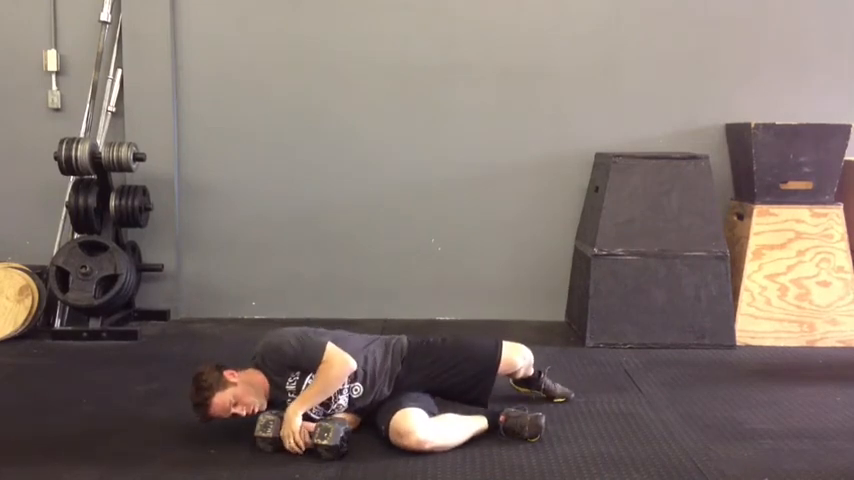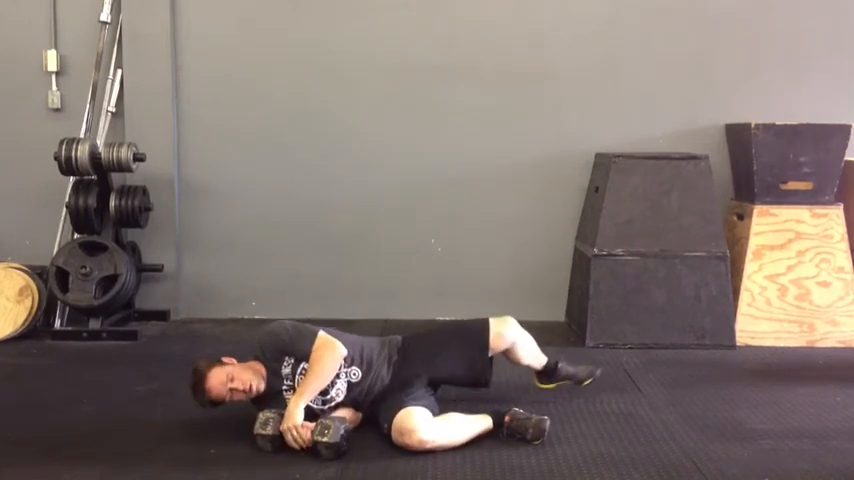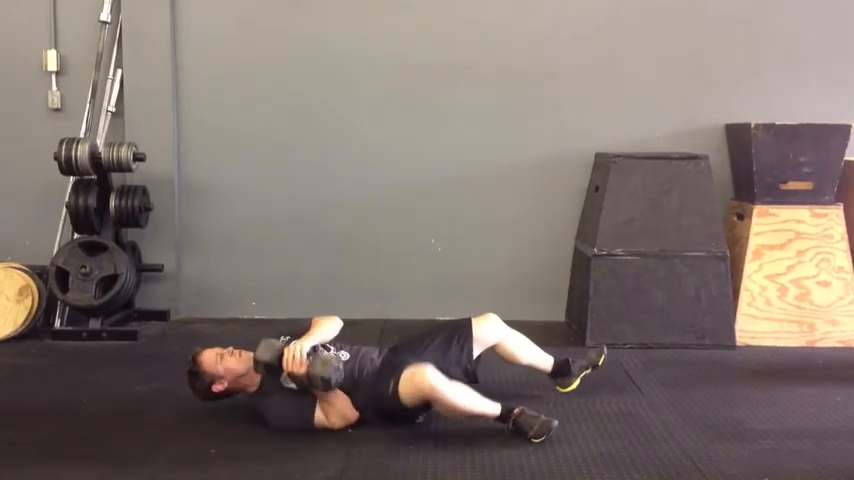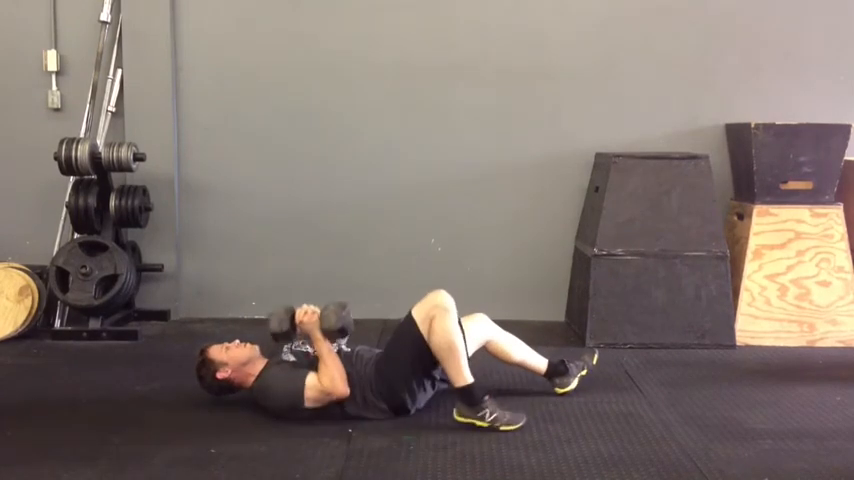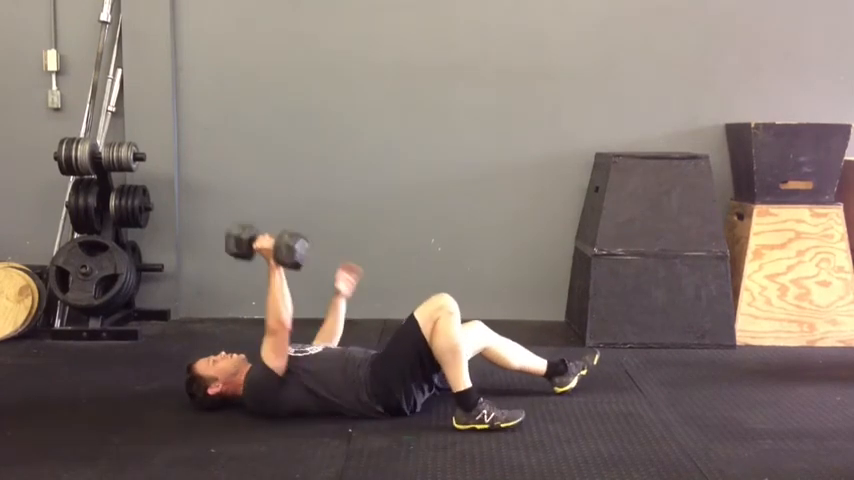
dt=0.5s
person 1, frame 1
left shoulder: (276, 348)
right shoulder: (273, 407)
left elbow: (343, 364)
right elbow: (351, 417)
left wrist: (296, 409)
right wrist: (312, 428)
left hip: (405, 359)
right hip: (385, 400)
left knee: (519, 357)
right knee: (412, 435)
left ankle: (531, 382)
right ankle: (494, 420)
person 1, frame 2
left shoulder: (273, 340)
right shoulder: (271, 406)
left elbow: (333, 350)
right elbow: (350, 415)
left wrist: (298, 403)
right wrist: (306, 426)
left hip: (402, 356)
right hip: (387, 397)
left knee: (506, 329)
right knee: (414, 434)
left ankle: (549, 372)
right ankle: (500, 420)
person 1, frame 3
left shoulder: (276, 349)
right shoulder: (273, 405)
left elbow: (333, 322)
right elbow: (345, 415)
left wrist: (305, 341)
right wrist: (307, 378)
left hip: (391, 358)
right hip: (386, 396)
left knee: (489, 325)
right knee: (427, 381)
left ankle: (561, 371)
right ankle: (508, 415)
person 1, frame 4
left shoulder: (278, 368)
right shoulder: (273, 388)
right elbow: (337, 389)
left wrist: (315, 321)
right wrist: (315, 333)
left hip: (394, 372)
right hip: (392, 388)
left knee: (479, 323)
right knee: (439, 301)
left ankle: (557, 372)
right ankle: (474, 403)
person 1, frame 5
left shoulder: (274, 372)
right shoulder: (261, 391)
left elbow: (322, 349)
right elbow: (280, 327)
left wrist: (339, 294)
right wrist: (275, 263)
left hip: (385, 374)
right hip: (386, 389)
left knee: (477, 331)
right knee: (443, 305)
left ankle: (557, 372)
right ankle: (471, 409)
